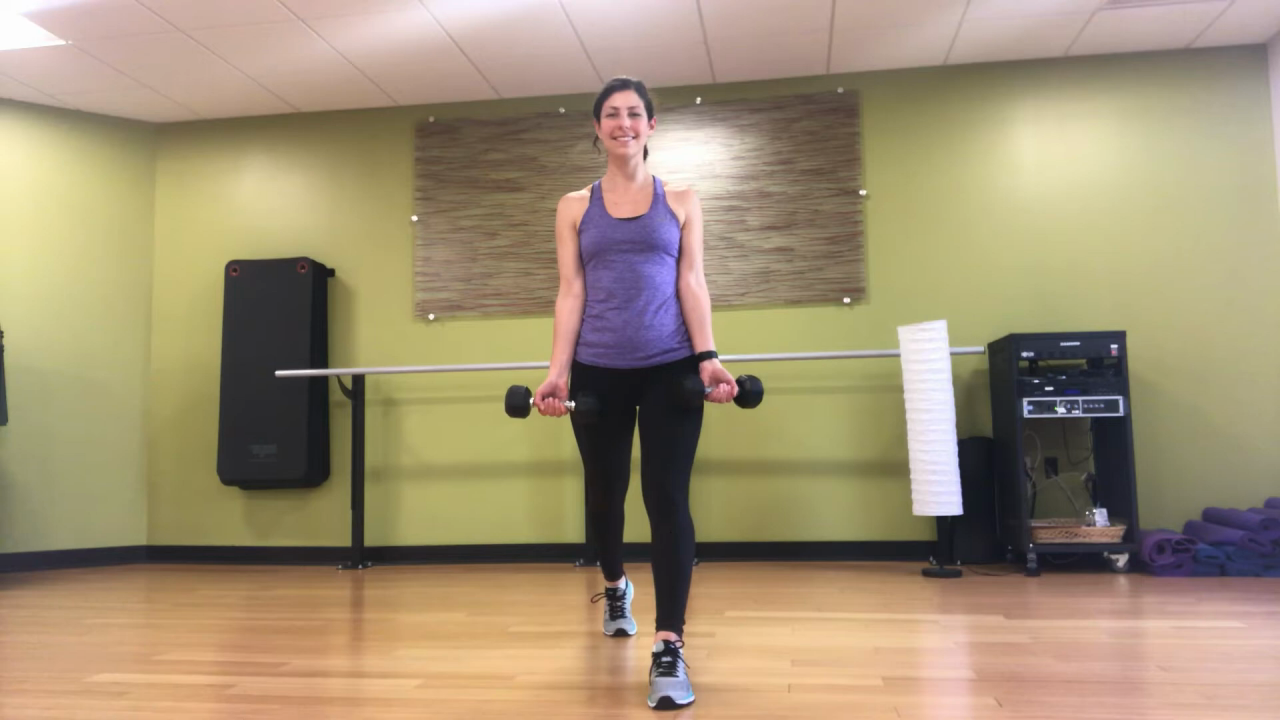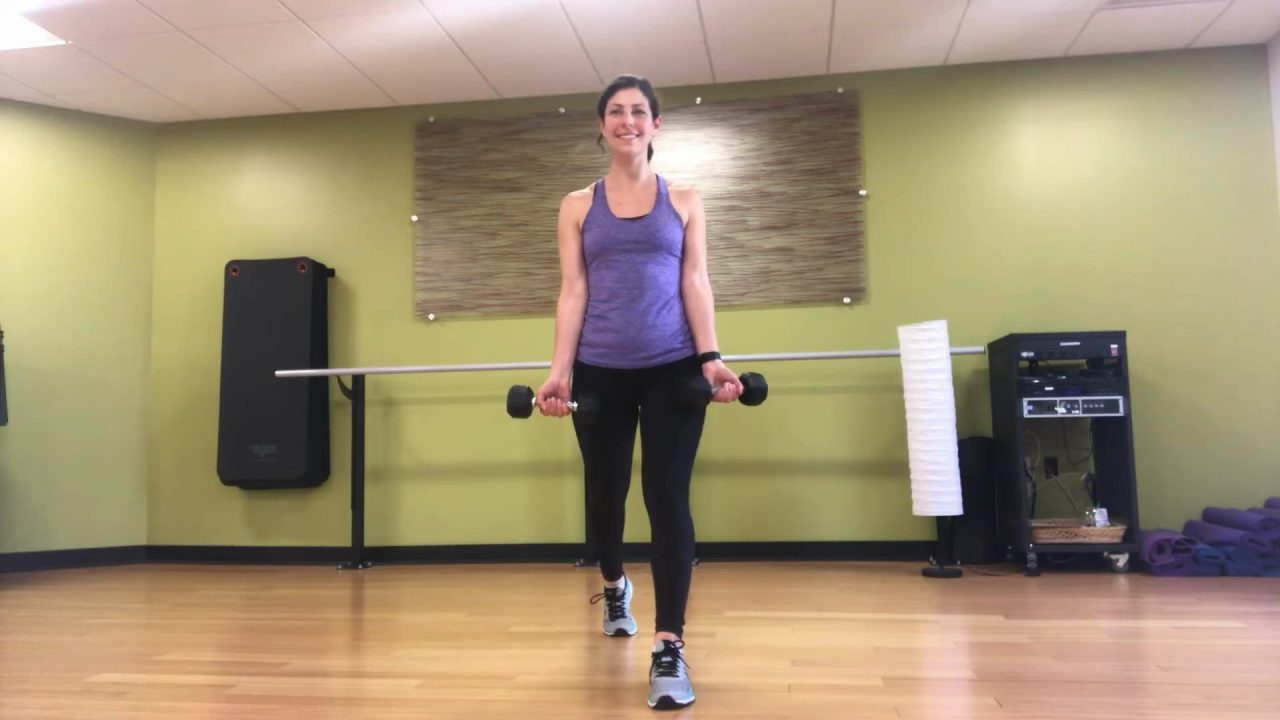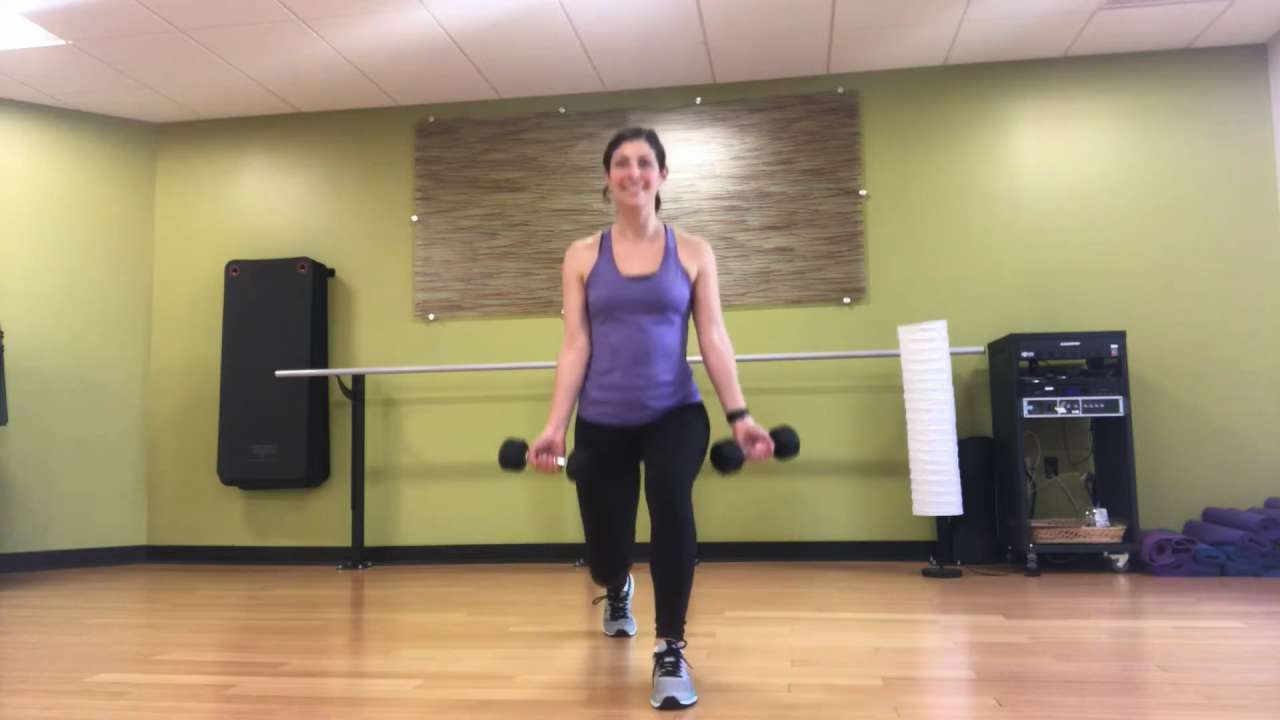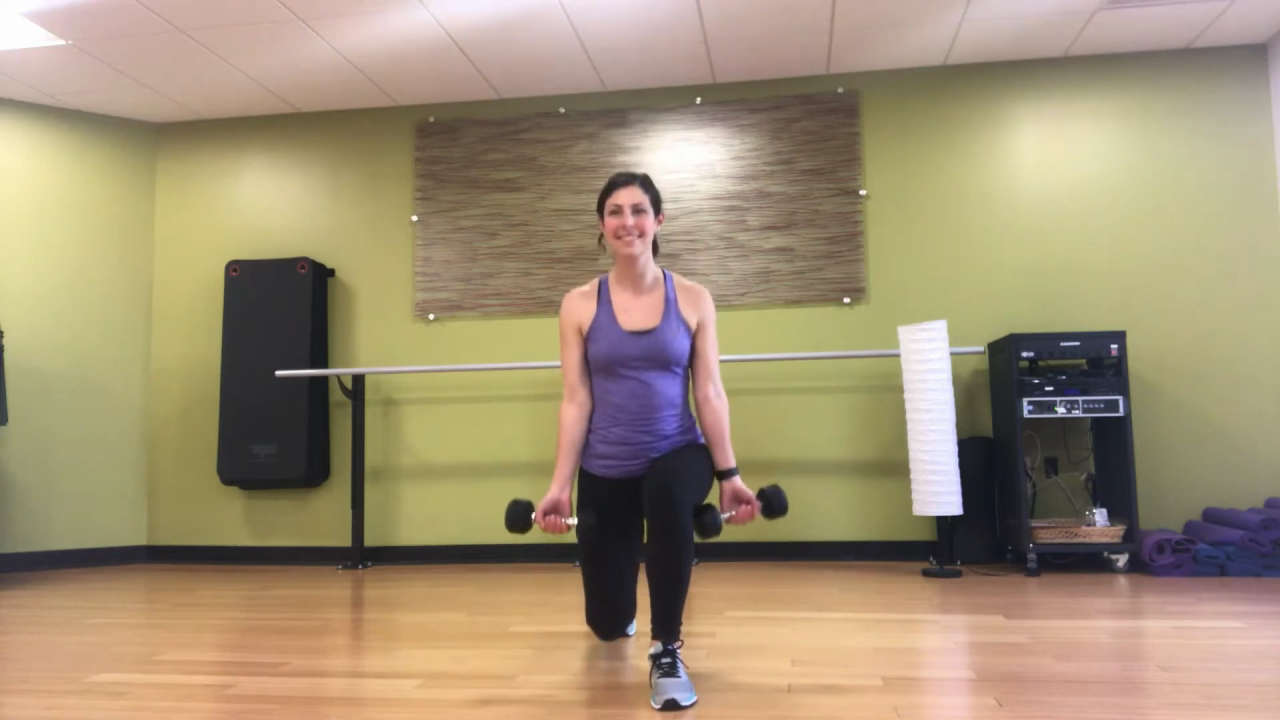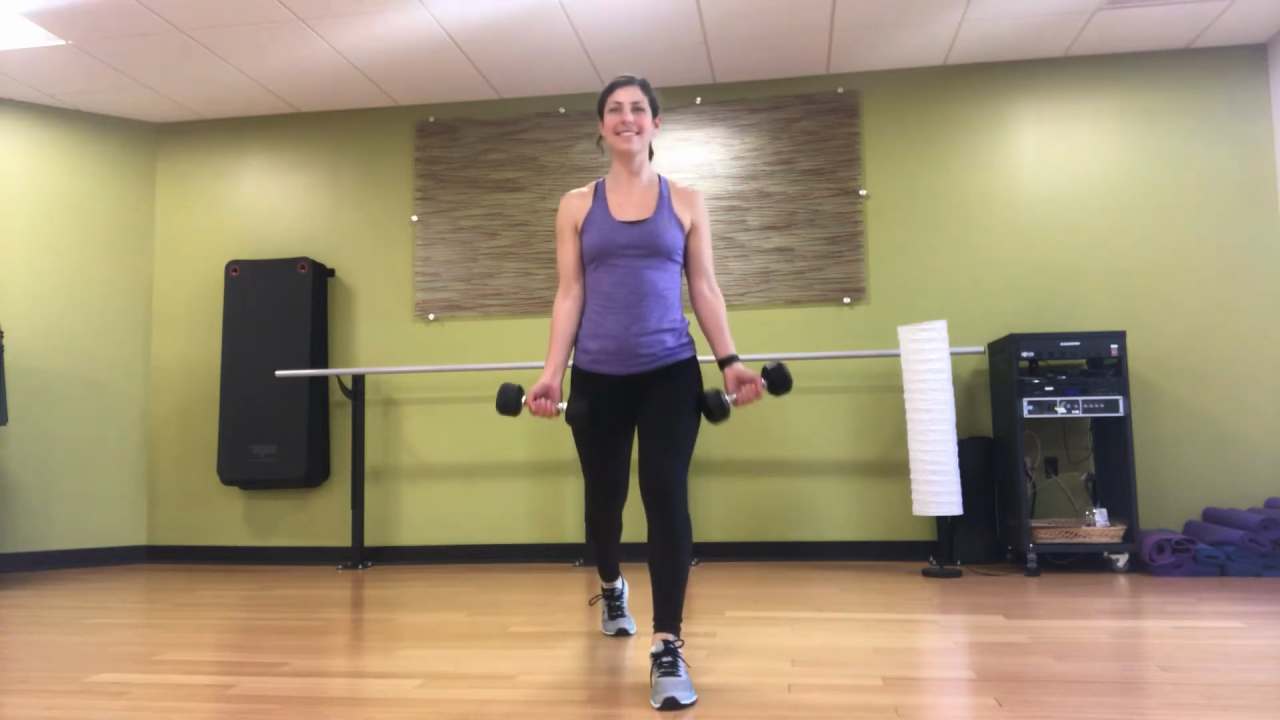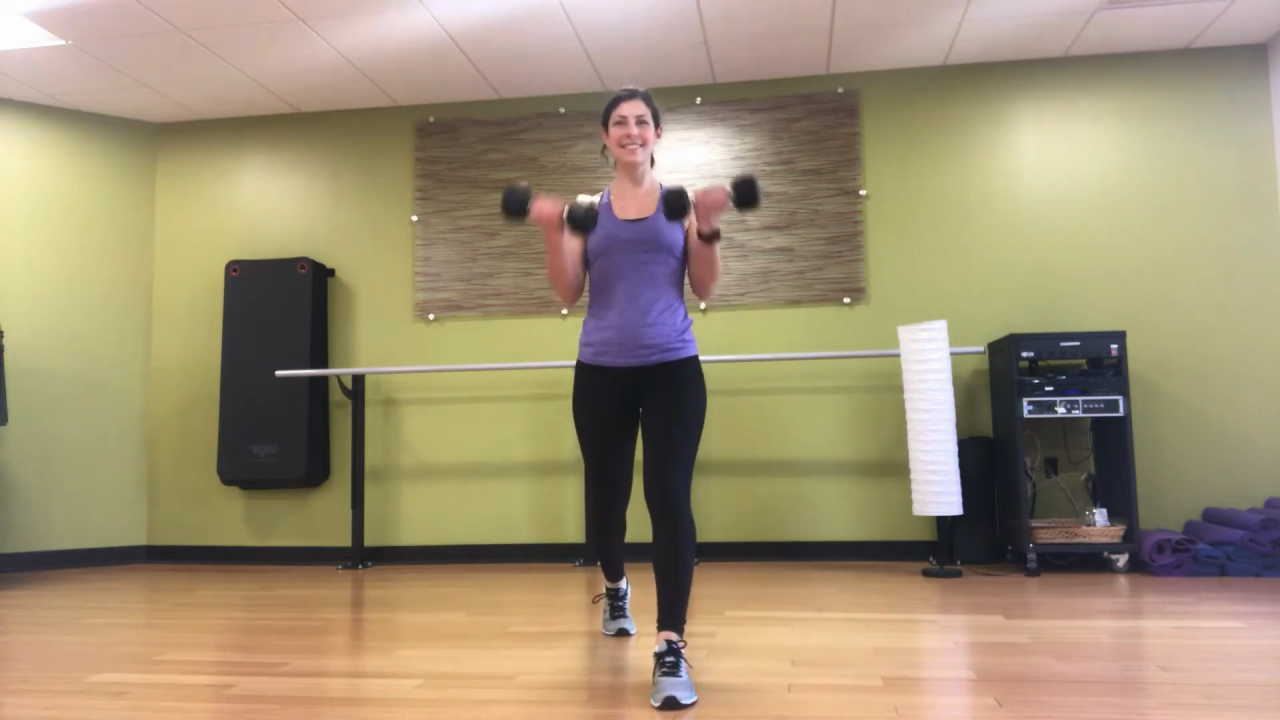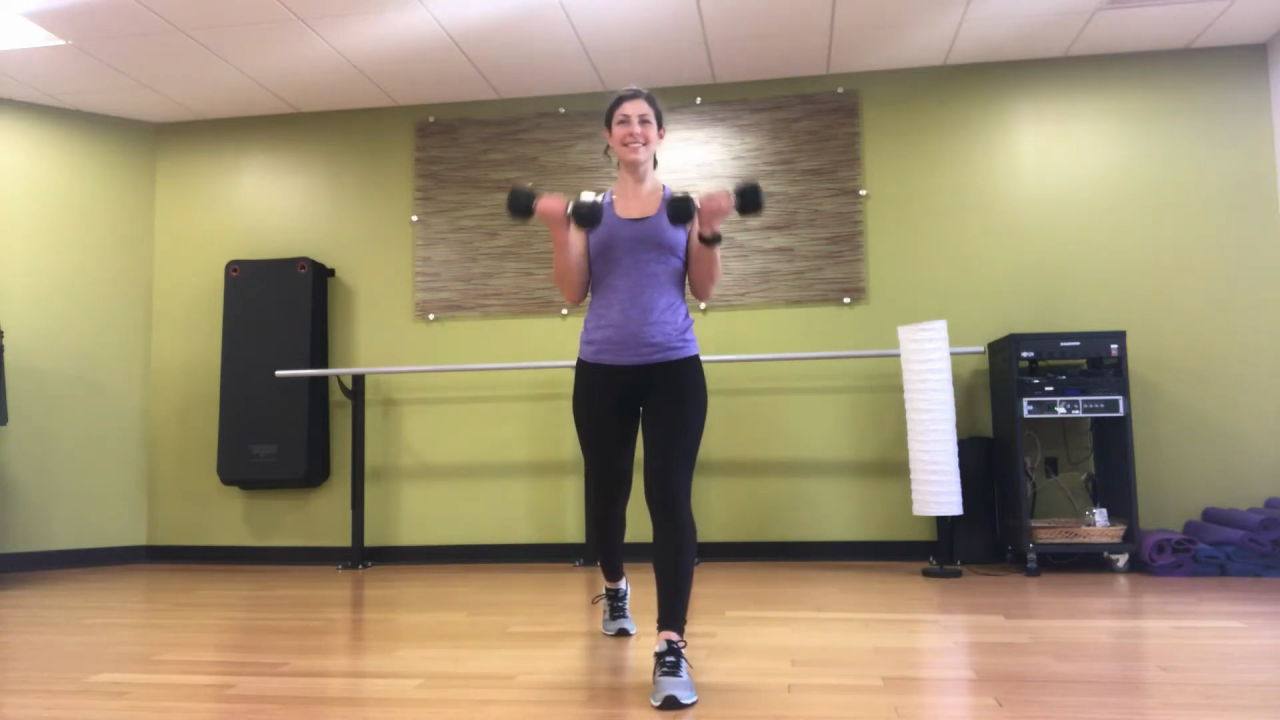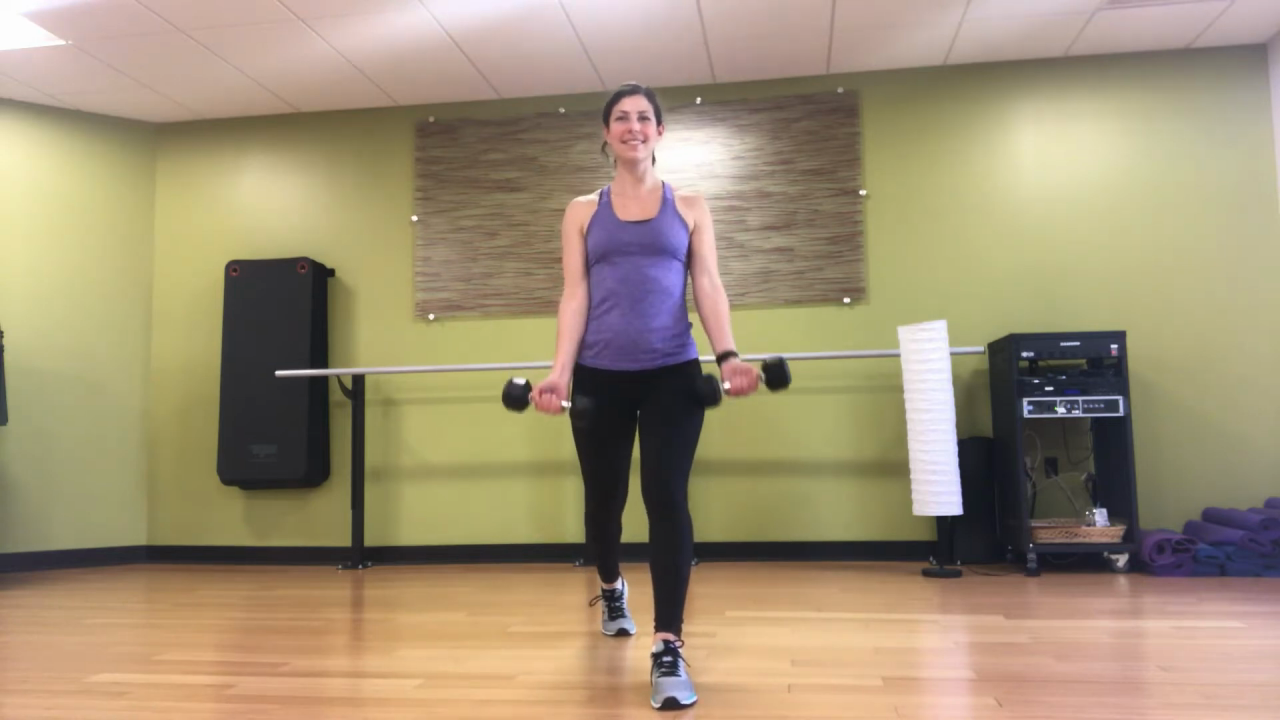
dt=0.5s
person 1, frame 1
left shoulder: (681, 200)
right shoulder: (575, 206)
left elbow: (691, 283)
right elbow: (571, 293)
left wrist: (709, 359)
right wrist: (558, 371)
left hip: (668, 366)
right hip: (599, 370)
left knee: (667, 497)
right knee: (605, 493)
left ankle: (669, 648)
right ankle: (615, 586)
person 1, frame 2
left shoulder: (684, 200)
right shoulder: (578, 205)
left elbow: (695, 283)
right elbow: (573, 292)
left wrist: (711, 358)
right wrist: (559, 370)
left hip: (671, 367)
right hip: (601, 369)
left knee: (667, 496)
right knee: (606, 491)
left ankle: (668, 648)
right ankle: (614, 586)
person 1, frame 3
left shoulder: (693, 252)
right shoulder: (582, 256)
left elbow: (713, 336)
right elbow: (574, 345)
left wrist: (739, 414)
right wrist: (555, 424)
left hip: (675, 411)
right hip: (603, 421)
left knee: (670, 495)
right knee: (606, 554)
left ankle: (670, 650)
right ankle: (619, 590)
person 1, frame 4
left shoulder: (692, 299)
right shoulder: (580, 304)
left elbow: (709, 391)
right elbow: (575, 400)
left wrist: (728, 473)
right wrist: (560, 484)
left hip: (678, 451)
right hip: (606, 469)
left knee: (668, 502)
right knee: (608, 619)
left ankle: (666, 652)
right ankle: (620, 612)
person 1, frame 5
left shoulder: (686, 201)
right shoulder: (577, 205)
left elbow: (703, 288)
right elbow: (569, 295)
left wrist: (729, 359)
right wrist: (552, 371)
left hip: (670, 371)
right hip: (598, 376)
left knee: (665, 492)
right knee: (603, 495)
left ankle: (667, 646)
right ankle: (612, 587)
person 1, frame 6
left shoulder: (684, 203)
right shoulder: (585, 208)
left elbow: (704, 288)
right elbow: (569, 292)
left wrist: (707, 230)
right wrist: (554, 236)
left hip: (672, 368)
right hip: (601, 371)
left knee: (669, 497)
right knee: (606, 494)
left ankle: (670, 648)
right ankle: (615, 588)
person 1, frame 7
left shoulder: (686, 205)
left elbow: (704, 289)
right elbow: (573, 291)
left wrist: (709, 231)
right wrist: (560, 231)
left hip: (673, 367)
right hip: (601, 369)
left knee: (670, 497)
right knee: (606, 494)
left ankle: (671, 648)
right ankle: (615, 589)
person 1, frame 8
left shoulder: (689, 206)
right shoulder: (583, 210)
left elbow: (707, 286)
right elbow: (575, 295)
left wrist: (727, 356)
right wrist: (559, 371)
left hip: (671, 372)
right hip: (600, 375)
left knee: (665, 495)
right knee: (603, 499)
left ankle: (668, 649)
right ankle: (613, 589)
